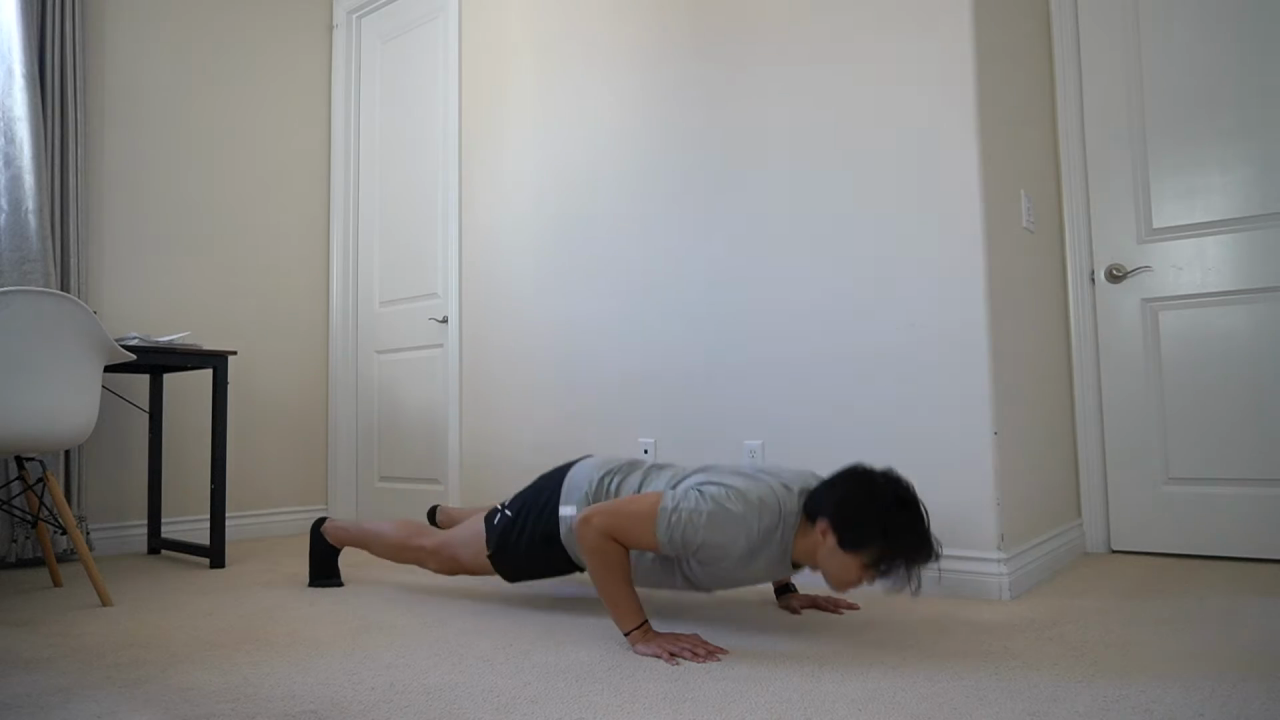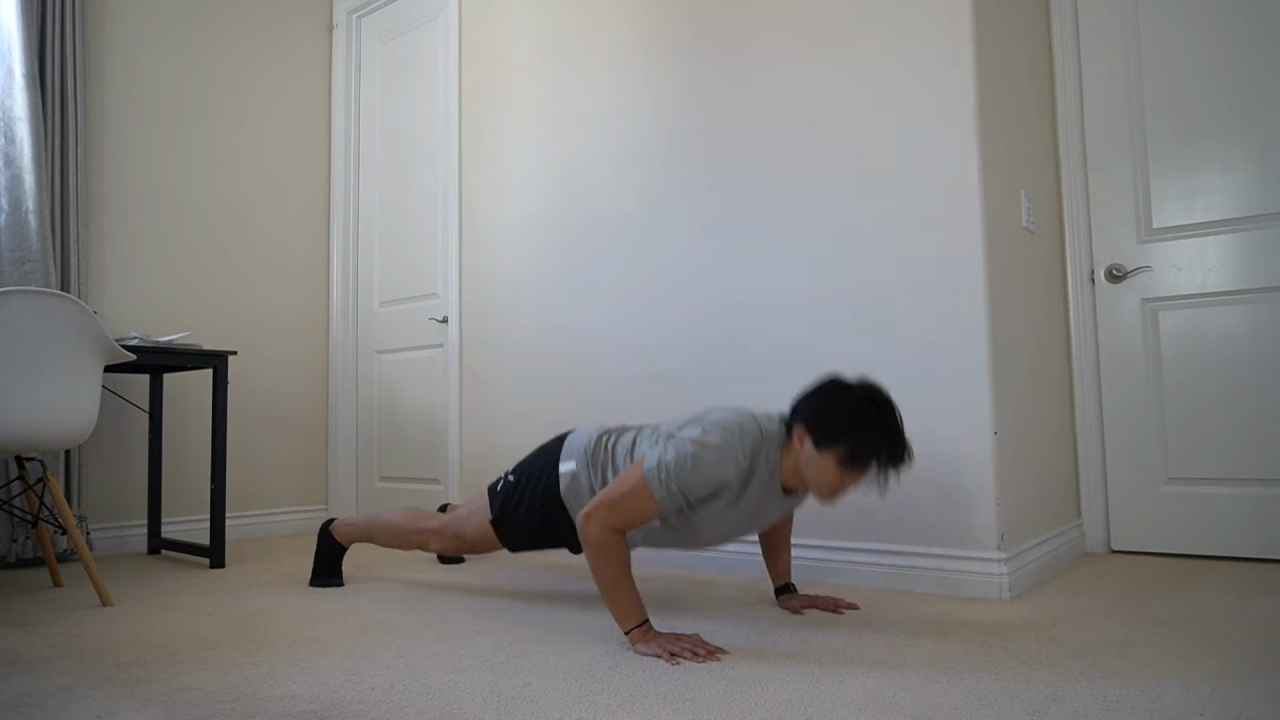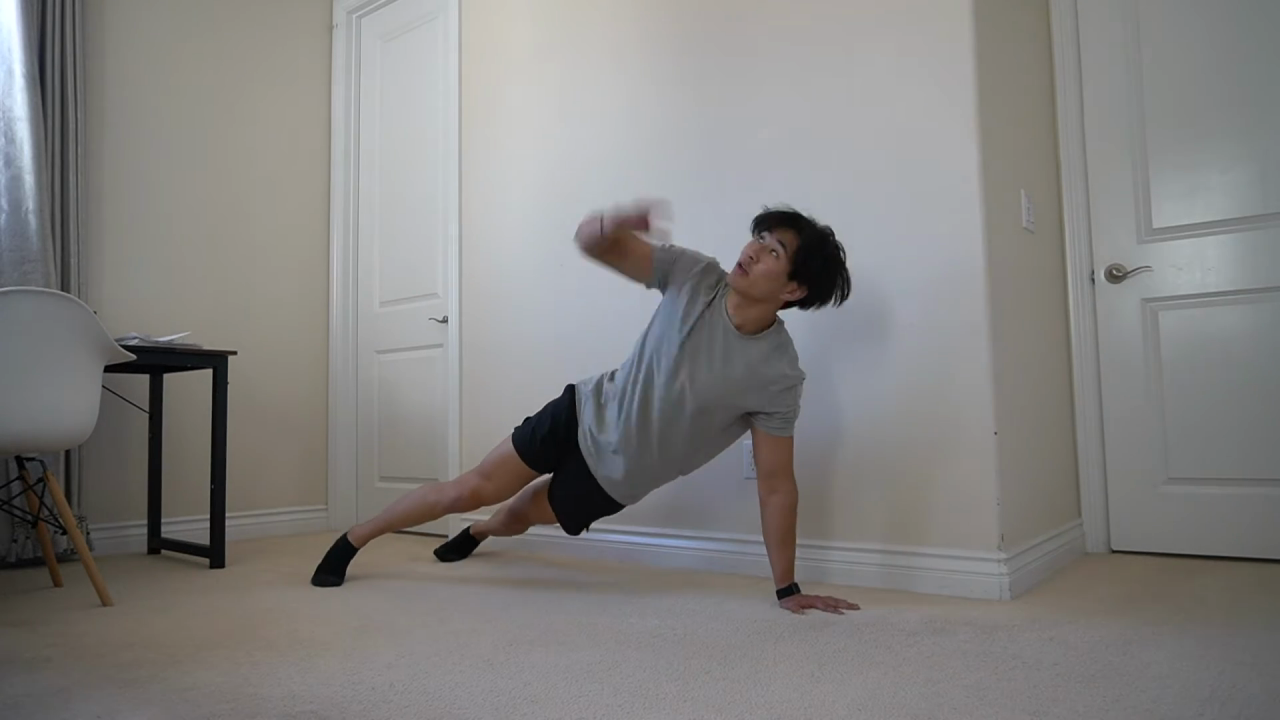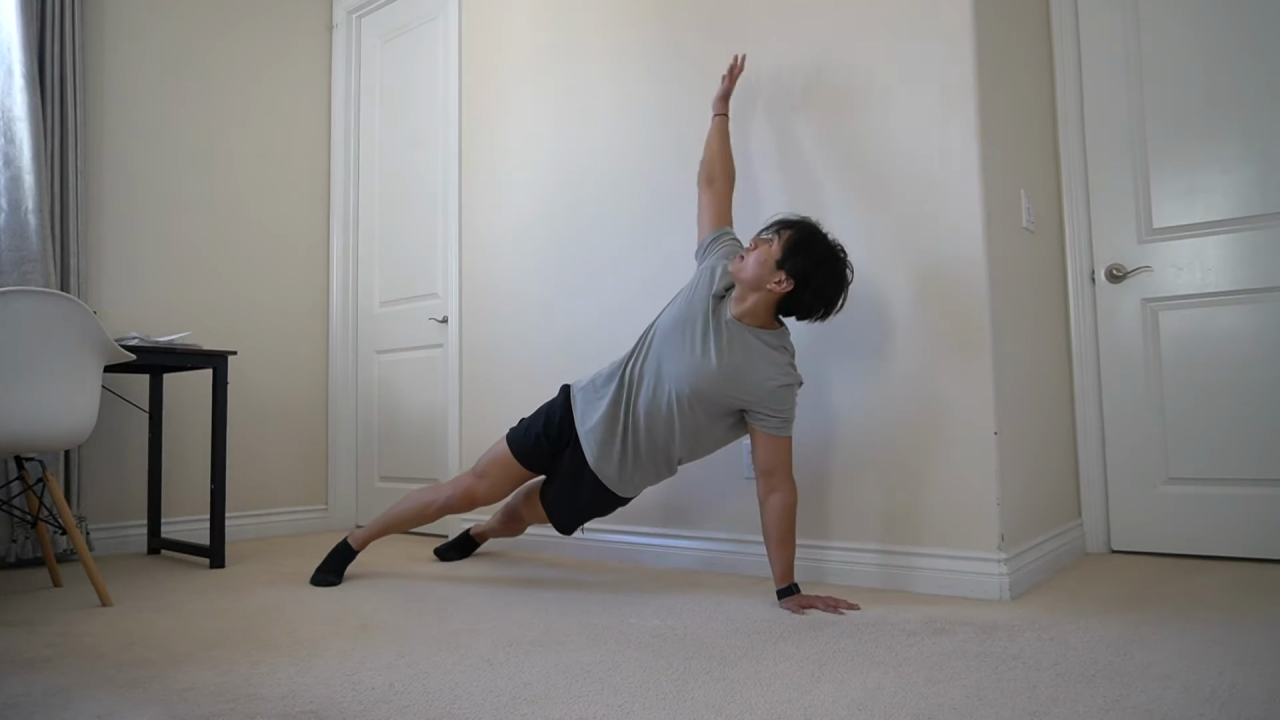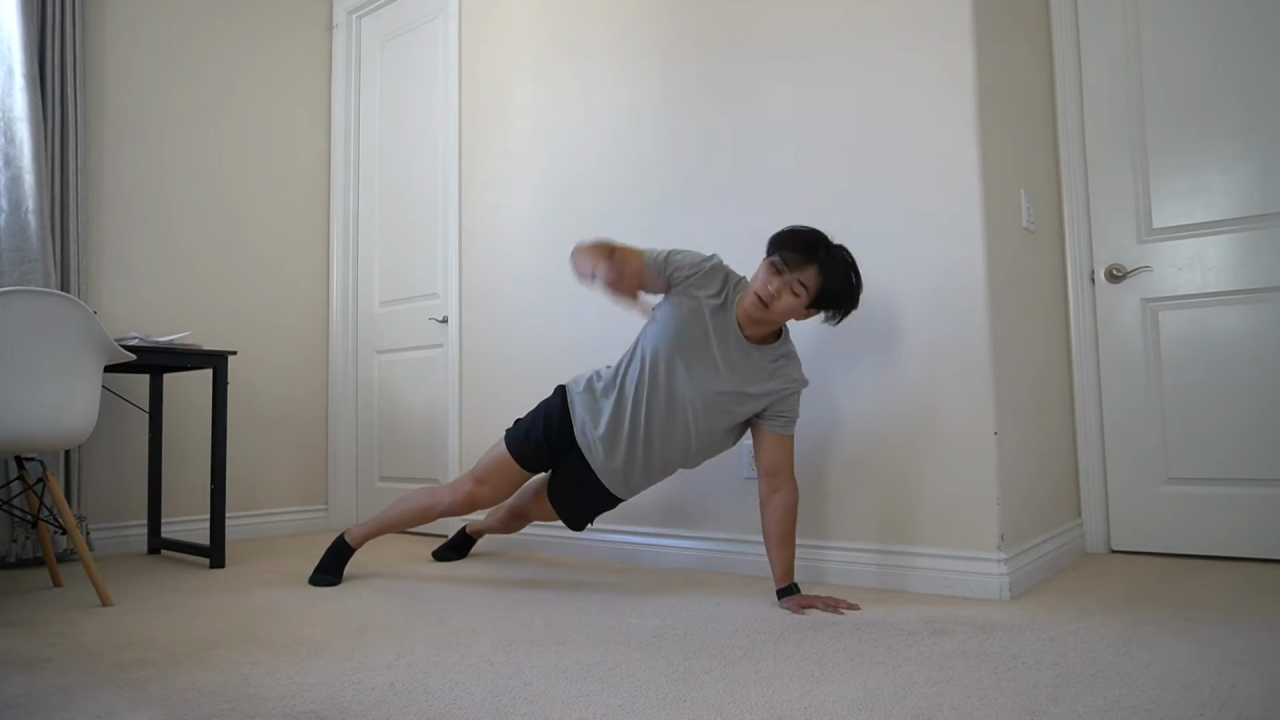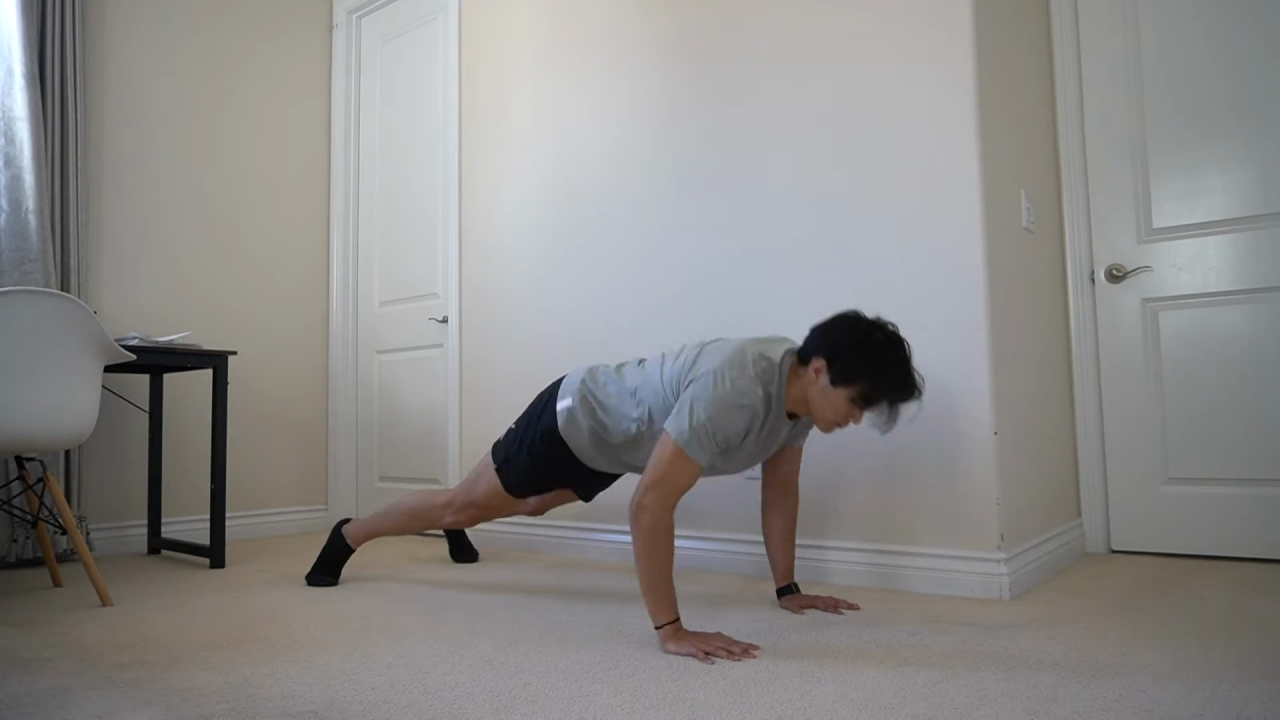
dt=0.5s
person 1, frame 1
left shoulder: (814, 496)
right shoulder: (737, 529)
right elbow: (596, 525)
left wrist: (787, 589)
right wrist: (638, 630)
left hip: (611, 489)
right hip: (576, 506)
right knee: (441, 554)
left ankle: (448, 513)
right ankle: (332, 531)
person 1, frame 2
left shoulder: (797, 458)
right shoulder: (723, 452)
left elbow: (773, 509)
right elbow: (599, 521)
left wrist: (787, 590)
right wrist: (640, 630)
left hip: (615, 474)
right hip: (575, 472)
right knee: (446, 534)
left ankle: (458, 511)
right ankle: (338, 532)
person 1, frame 3
left shoulder: (782, 384)
right shoulder: (698, 278)
left elbow: (778, 484)
right elbow: (589, 241)
left wrist: (789, 588)
right wrist: (610, 229)
left hip: (620, 477)
right hip: (586, 412)
left knee: (528, 512)
right knee: (471, 488)
left ankle: (480, 531)
right ankle: (355, 537)
person 1, frame 4
left shoulder: (773, 377)
right shoulder: (722, 275)
left elbow: (776, 486)
right elbow: (713, 186)
left wrist: (788, 590)
right wrist: (721, 103)
left hip: (612, 475)
right hip: (581, 412)
left knee: (518, 515)
right knee: (465, 492)
left ankle: (475, 537)
right ankle: (354, 543)
person 1, frame 5
left shoulder: (783, 380)
right shoulder: (704, 278)
left elbow: (777, 484)
right elbow: (588, 252)
left wrist: (786, 588)
right wrist: (605, 266)
left hip: (611, 474)
right hip: (581, 411)
left knee: (518, 513)
right knee: (466, 493)
left ankle: (473, 532)
right ankle: (350, 538)
person 1, frame 6
left shoulder: (802, 394)
right shoulder: (735, 386)
left elbow: (781, 488)
right elbow: (651, 505)
left wrist: (787, 587)
right wrist: (669, 627)
left hip: (612, 443)
right hip: (575, 419)
left knee: (535, 505)
right knee: (465, 504)
left ankle: (458, 529)
right ankle: (349, 534)
